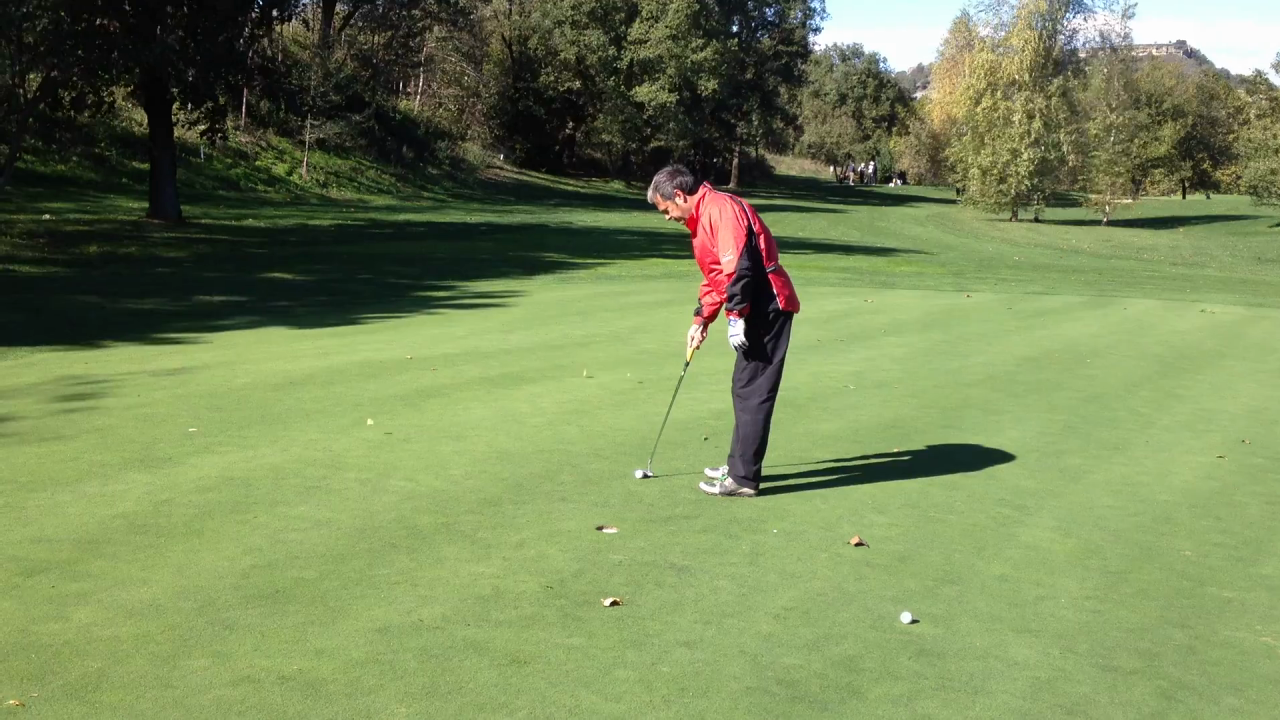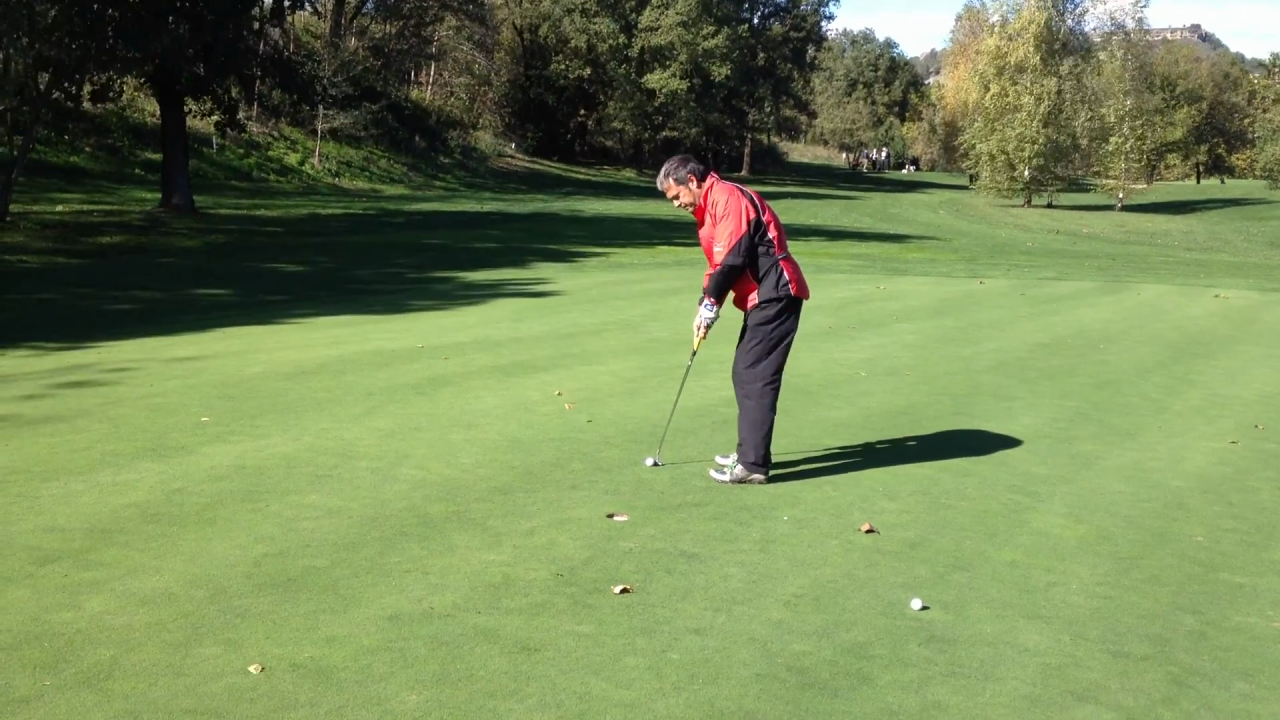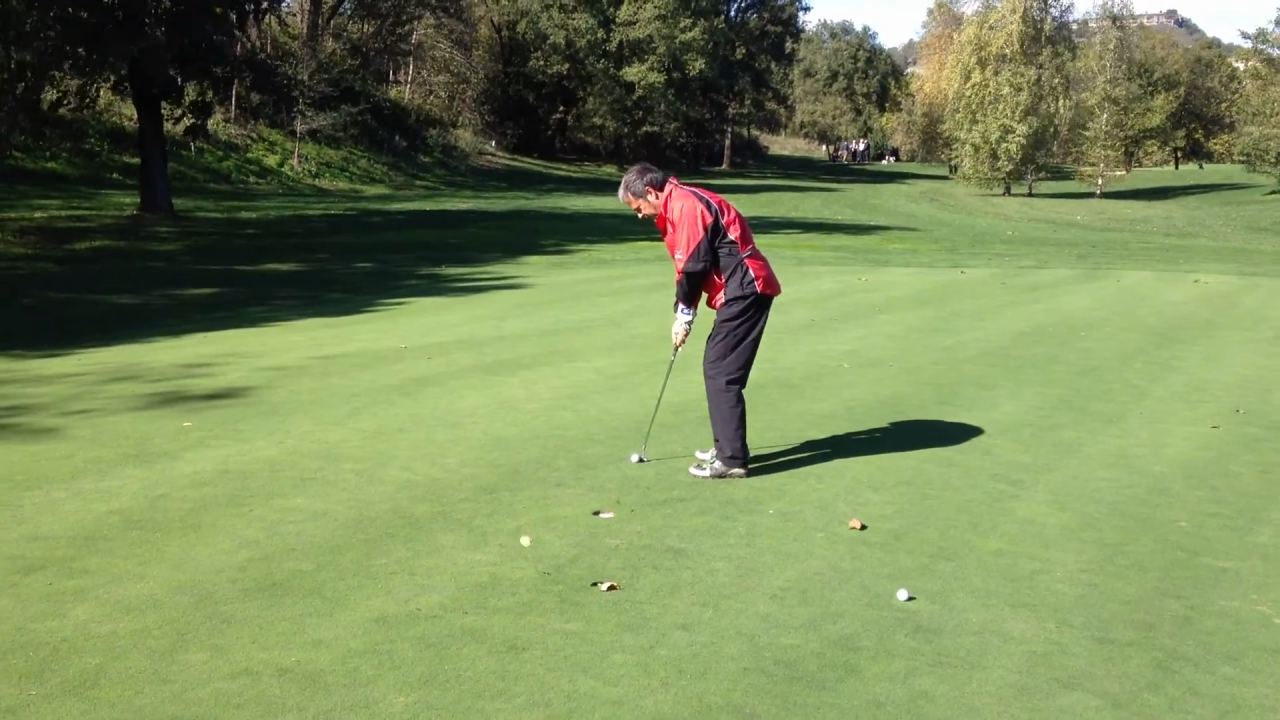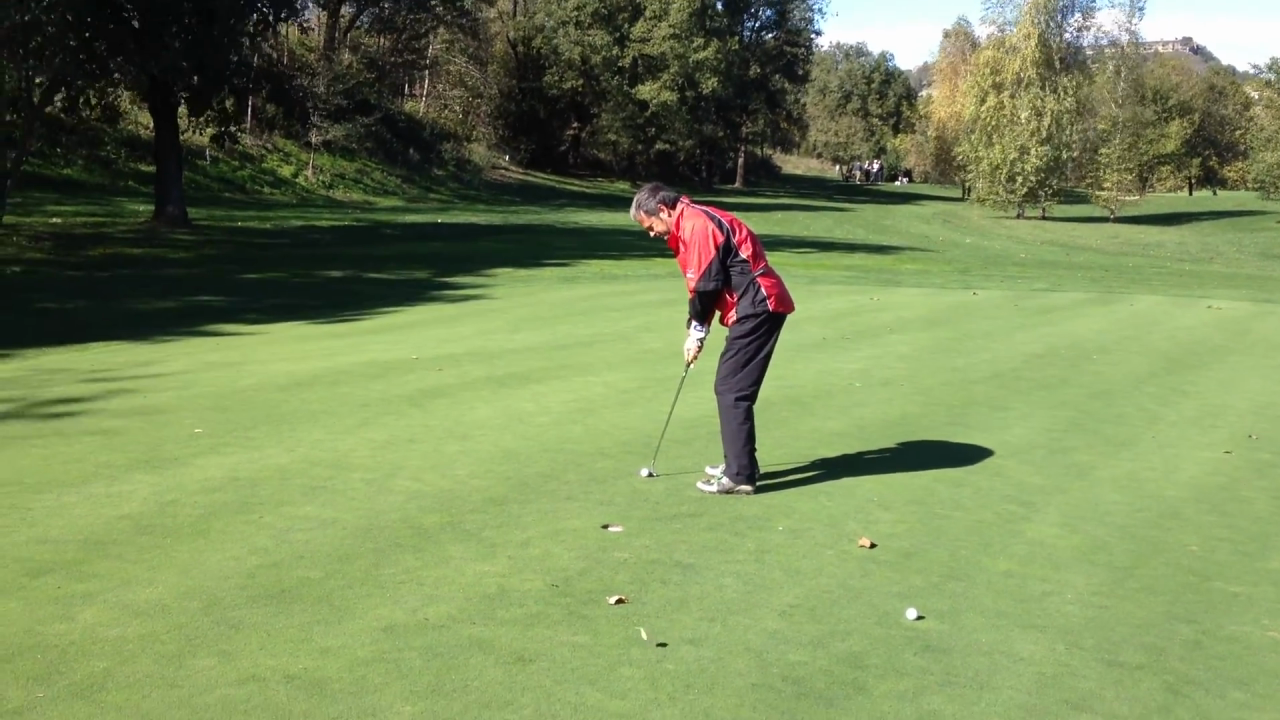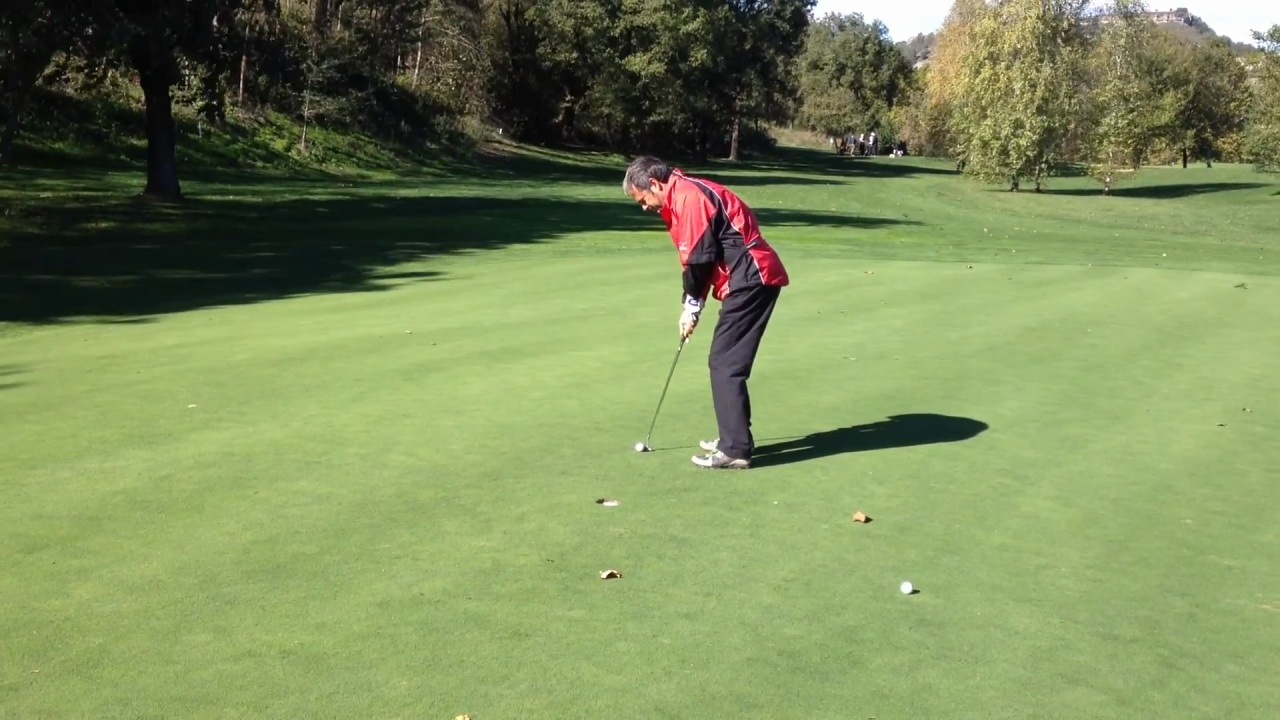
dt=1s
person 1, frame 1
left shoulder: (720, 208)
right shoulder: (701, 219)
left elbow: (739, 266)
right elbow: (716, 275)
left wrist: (735, 316)
right wrist: (701, 319)
left hip: (766, 305)
right hip: (757, 308)
left knee: (751, 390)
right knee: (745, 388)
left ankle: (743, 477)
right ankle: (740, 464)
person 1, frame 2
left shoulder: (727, 198)
right shoulder: (706, 209)
left elbow: (732, 259)
right elbow: (717, 263)
left wrist: (710, 301)
right wrist: (704, 307)
left hip: (775, 293)
right hip: (762, 296)
left knee: (755, 375)
right knee: (744, 373)
left ankle: (753, 464)
right ankle: (750, 451)
person 1, frame 3
left shoulder: (685, 205)
right shoulder: (677, 206)
left elbow: (694, 265)
right elbow: (688, 265)
left wrist: (685, 312)
right wrist: (682, 312)
left hip: (745, 289)
right hip: (741, 289)
left knee: (720, 371)
right knee: (718, 367)
left ankle: (732, 459)
right ankle: (729, 446)
person 1, frame 4
left shoulder: (696, 224)
right shoulder: (690, 224)
left elbow: (706, 284)
right elbow: (702, 283)
left wrist: (696, 331)
right wrist: (696, 330)
left hip: (757, 307)
right hip: (757, 306)
left knee: (730, 389)
right knee: (733, 387)
left ankle: (739, 475)
right ankle: (740, 464)
person 1, frame 5
left shoulder: (688, 196)
right shoulder: (683, 196)
left elbow: (699, 257)
right elbow: (698, 257)
left wrist: (691, 305)
right wrist: (691, 305)
left hip: (751, 279)
right hip: (752, 279)
left knee: (724, 362)
right knee: (727, 360)
left ankle: (735, 448)
right ankle: (735, 437)
